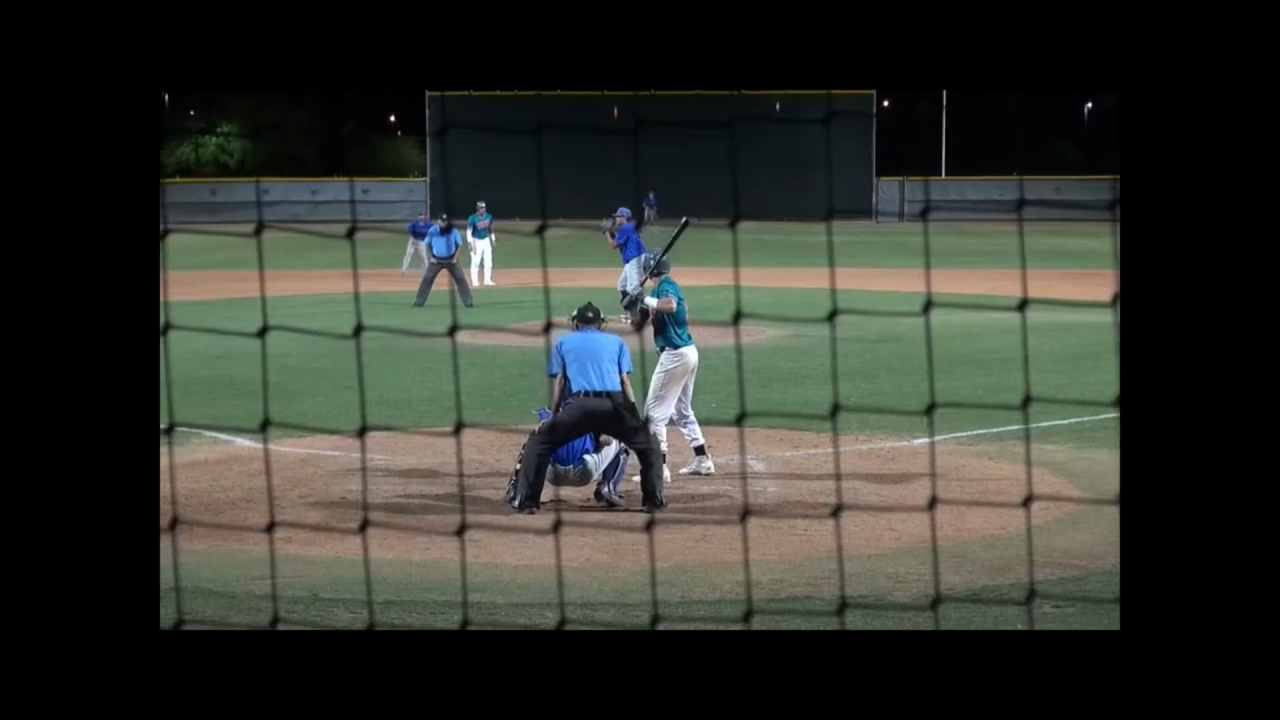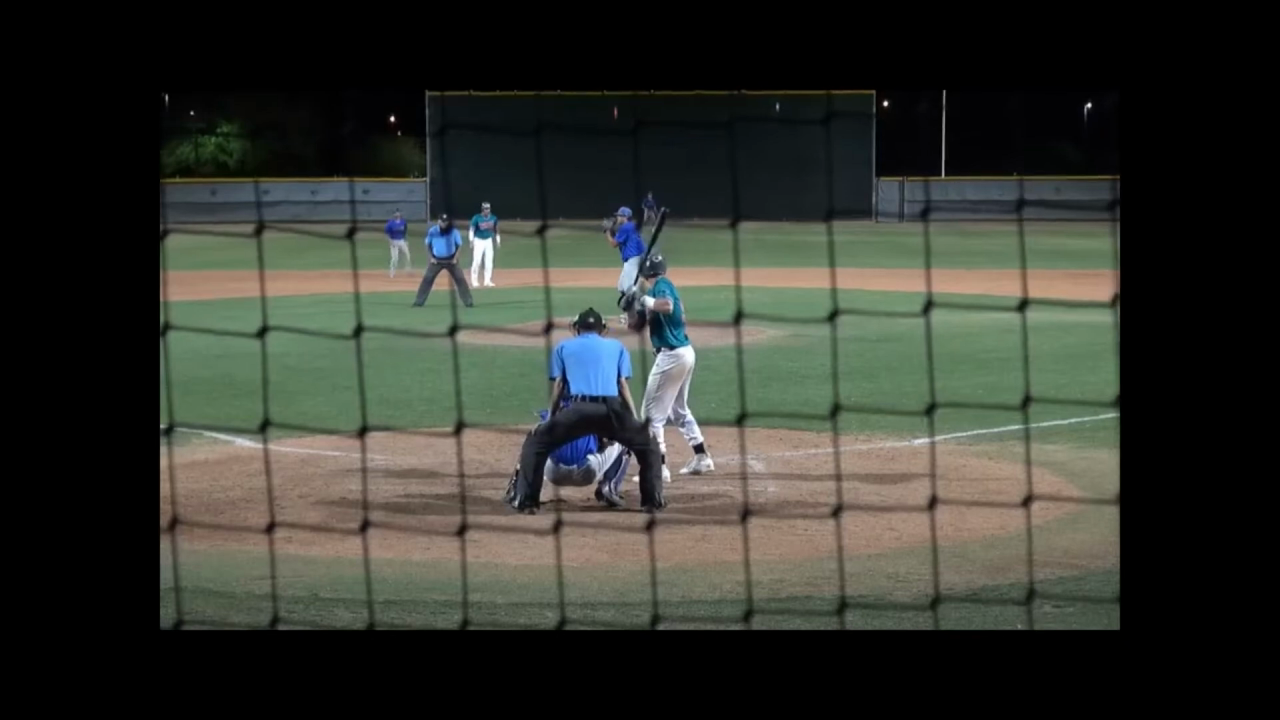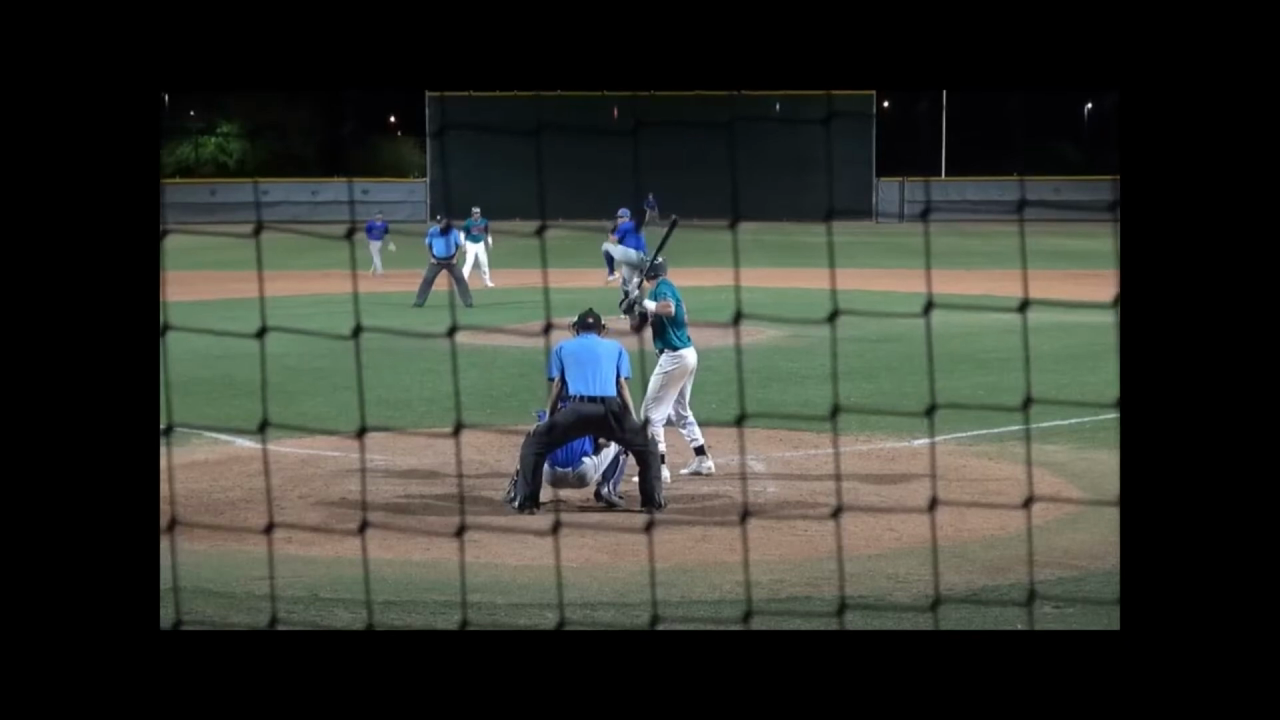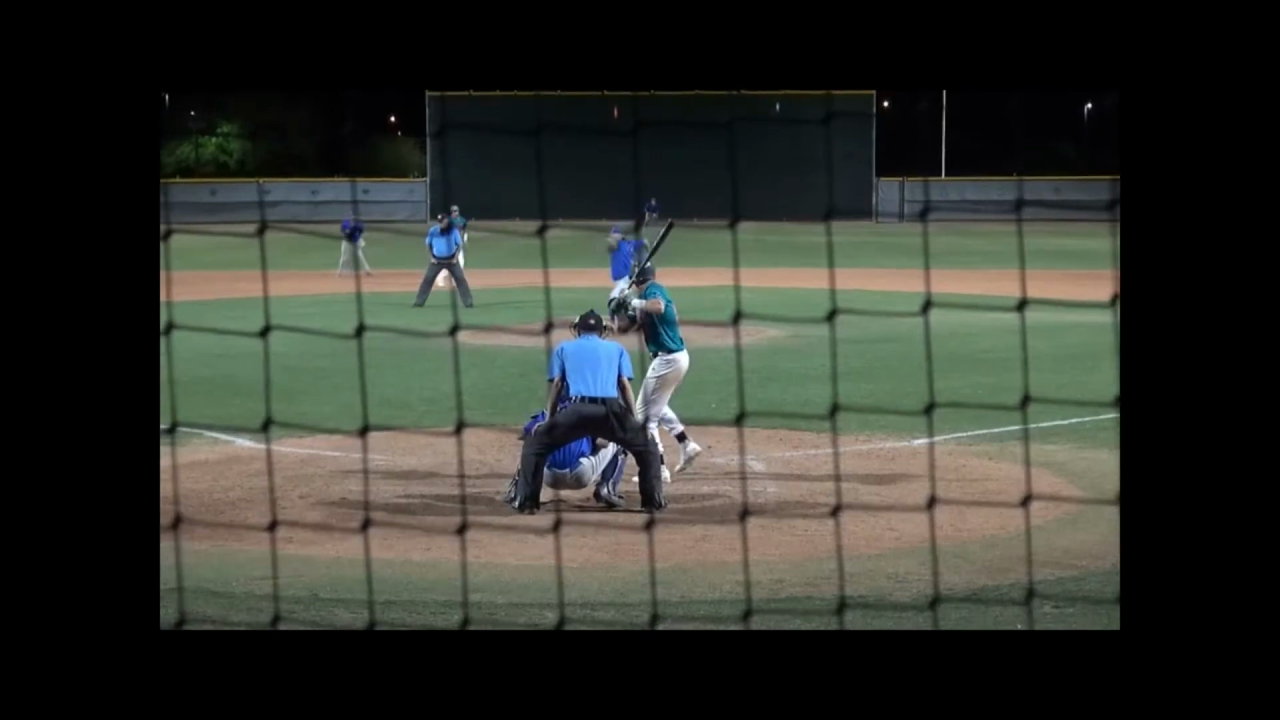
dt=0.5s
person 1, frame 1
left shoulder: (666, 285)
right shoulder: (659, 289)
left elbow: (670, 306)
right elbow: (637, 325)
left wrist: (645, 299)
right wrist: (635, 303)
left hip: (675, 355)
right hip: (687, 352)
left knee: (655, 411)
right knee: (682, 410)
left ankle: (660, 467)
right ankle: (702, 460)
person 1, frame 2
left shoulder: (661, 285)
right shoulder: (656, 288)
left elbow: (667, 307)
right elbow: (635, 326)
left wrist: (643, 297)
right wrist: (632, 303)
left hip: (671, 355)
right hip: (684, 353)
left knee: (652, 412)
right knee: (678, 409)
left ankle: (659, 468)
right ankle: (701, 458)
person 1, frame 3
left shoulder: (663, 287)
right shoulder: (657, 290)
left elbow: (669, 309)
right elbow: (637, 327)
left wrist: (643, 301)
right wrist: (632, 306)
left hip: (674, 357)
right hip: (686, 354)
left knee: (652, 412)
right knee: (680, 410)
left ankle: (659, 468)
right ankle: (702, 460)
person 1, frame 4
left shoulder: (653, 289)
right shoulder: (641, 296)
left elbow: (658, 307)
right elbow: (623, 328)
left wrist: (632, 302)
right wrist: (619, 309)
left hip: (669, 359)
right hip: (672, 358)
left knee: (645, 413)
right knee: (657, 407)
left ankle: (660, 469)
right ankle: (687, 445)
person 2, frame 1
left shoulder: (563, 342)
right shoulder: (616, 341)
left elbow: (559, 381)
right elbow: (624, 380)
left wrist: (553, 416)
right wrist: (636, 416)
left hip: (580, 405)
right hip: (613, 405)
left knee: (538, 443)
right knee: (647, 445)
left ankle: (525, 501)
right ankle: (654, 501)
person 2, frame 2
left shoulder: (563, 347)
right shoulder: (617, 346)
left elbow: (558, 384)
right elbow: (623, 385)
left wrist: (550, 418)
right wrist: (636, 420)
left hip: (578, 409)
right hip: (610, 409)
left knee: (535, 443)
right knee: (647, 445)
left ankle: (525, 500)
right ankle: (653, 500)
person 2, frame 3
left shoulder: (562, 347)
right shoulder: (616, 347)
left elbow: (557, 385)
right elbow: (622, 385)
left wrist: (547, 419)
right wrist: (635, 421)
left hip: (576, 410)
right hip: (609, 410)
left knee: (534, 444)
right knee: (646, 446)
left ankle: (525, 501)
right ankle: (653, 501)
person 2, frame 4
left shoulder: (563, 348)
right shoulder: (617, 348)
left elbow: (556, 384)
right elbow: (624, 385)
left wrist: (548, 420)
right wrist: (636, 421)
left hip: (577, 410)
right hip: (609, 410)
left knee: (534, 445)
right knee: (646, 447)
left ankle: (525, 501)
right ankle: (653, 501)
